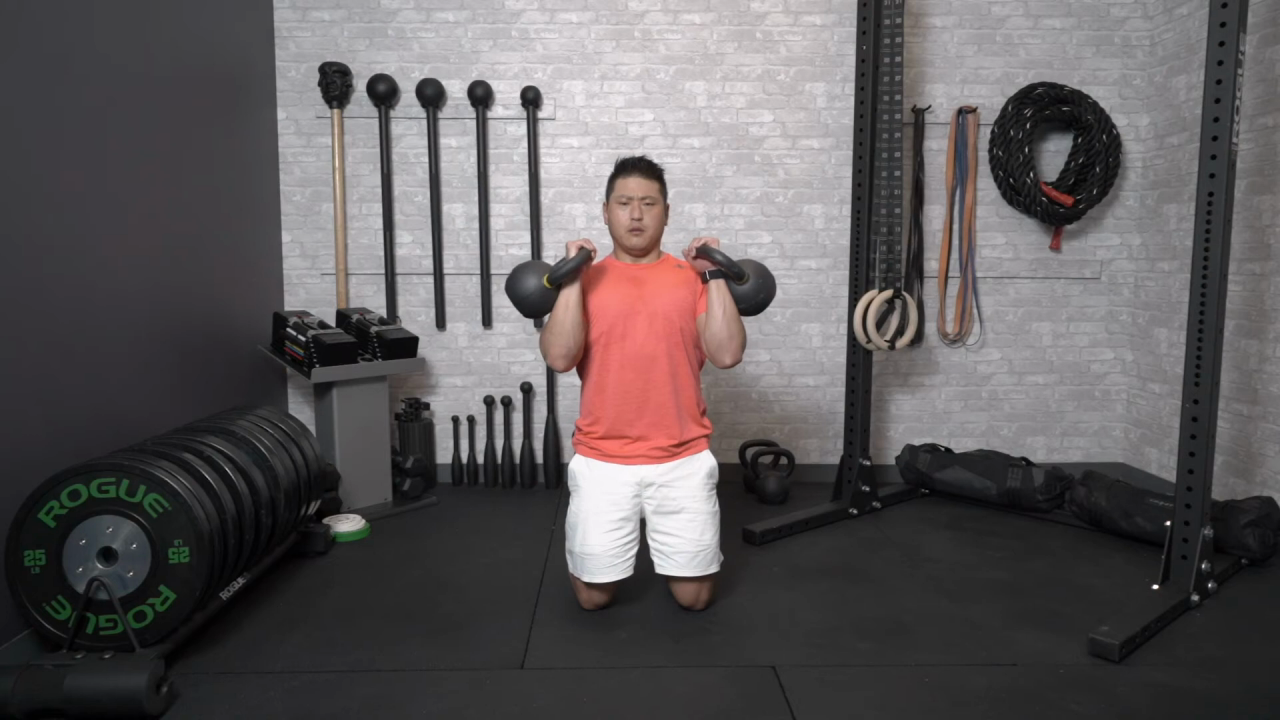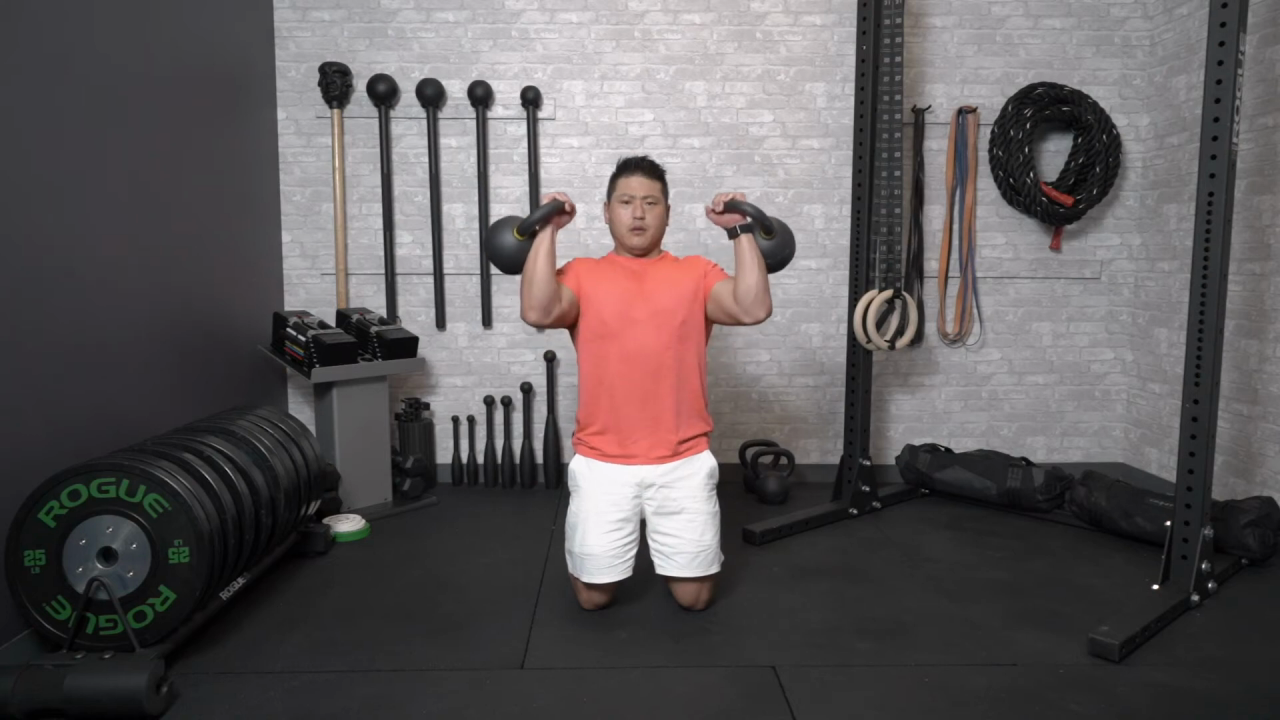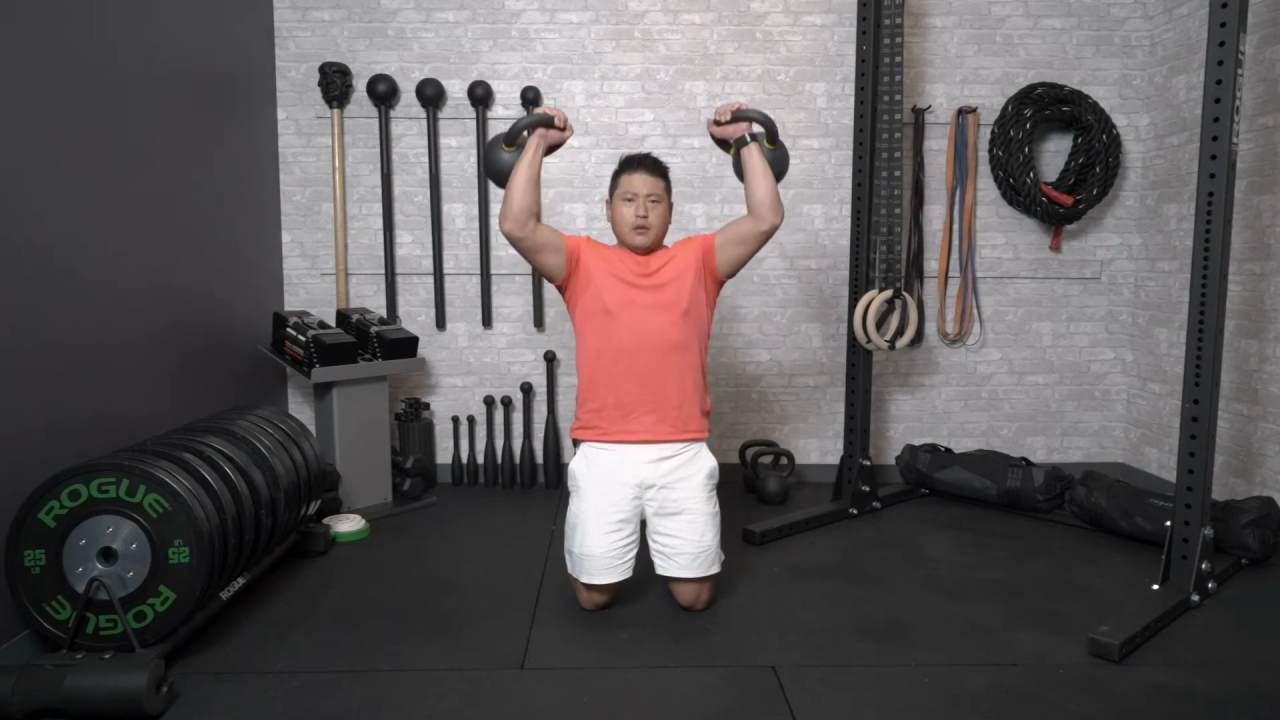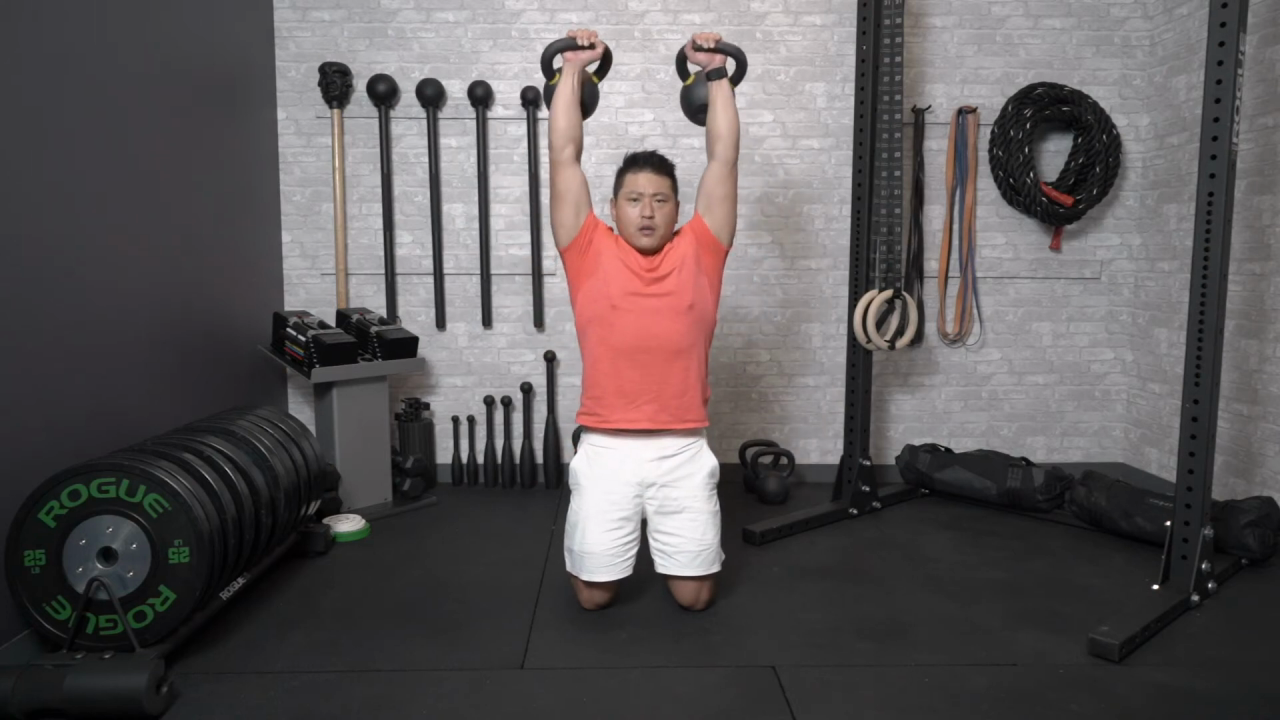
dt=1s
person 1, frame 1
left shoulder: (694, 277)
right shoulder: (584, 280)
left elbow: (727, 354)
right elbow: (559, 357)
left wrist: (715, 275)
right wrist: (572, 276)
left hip: (683, 460)
right hip: (602, 460)
left knee: (694, 595)
right knee: (594, 593)
left ankle: (662, 542)
person 1, frame 2
left shoulder: (696, 273)
right shoulder: (583, 274)
left elbow: (754, 308)
right elbow: (537, 311)
left wrist: (741, 229)
right wrist: (547, 230)
left hip: (682, 460)
right hip: (602, 461)
left knee: (694, 594)
right knee: (594, 594)
left ankle: (666, 546)
right ankle: (616, 545)
person 1, frame 3
left shoulder: (697, 261)
right shoulder: (584, 263)
left elbow: (767, 218)
right elbow: (516, 225)
left wrist: (744, 140)
right wrist: (537, 142)
left hip: (682, 454)
right hip: (604, 453)
left knee: (695, 593)
right knee: (594, 593)
left ankle: (668, 546)
right ankle: (595, 552)
person 1, frame 4
left shoulder: (699, 253)
right shoulder: (590, 253)
left elbow: (723, 156)
right elbow: (565, 155)
left wrist: (716, 72)
right wrist: (572, 68)
left hip: (682, 451)
right hip: (605, 450)
left knee: (695, 594)
right knee: (593, 593)
left ankle: (673, 543)
right ankle: (618, 542)
